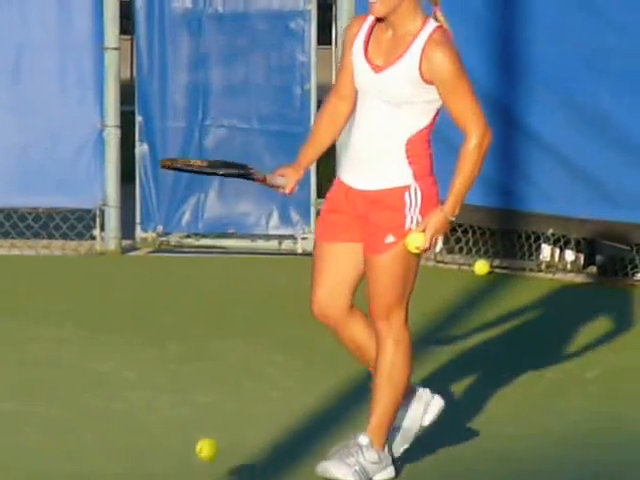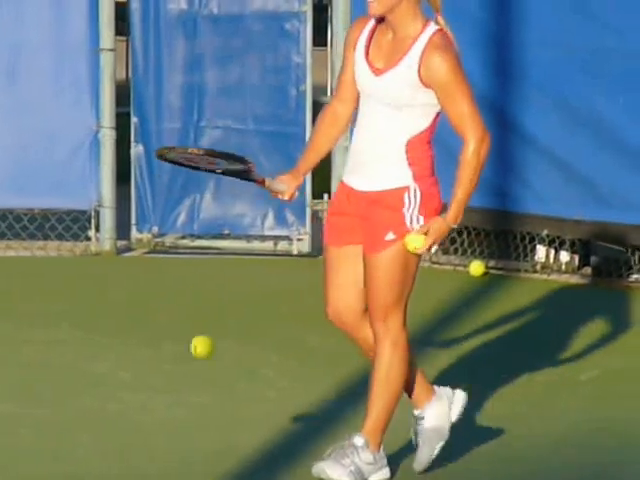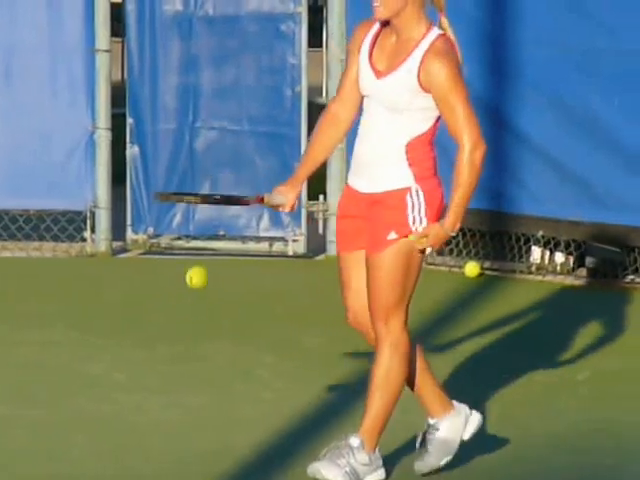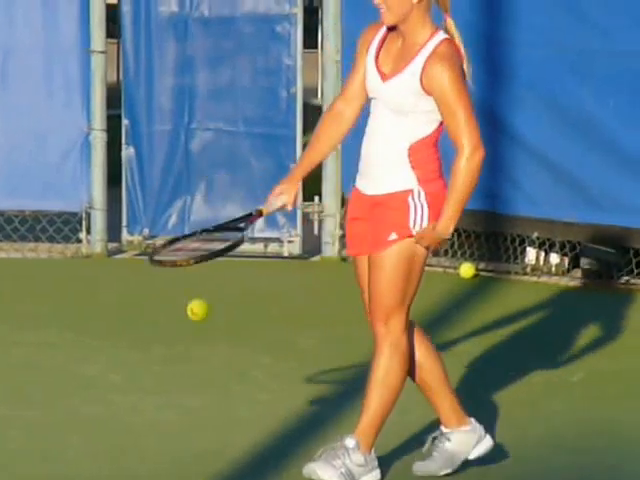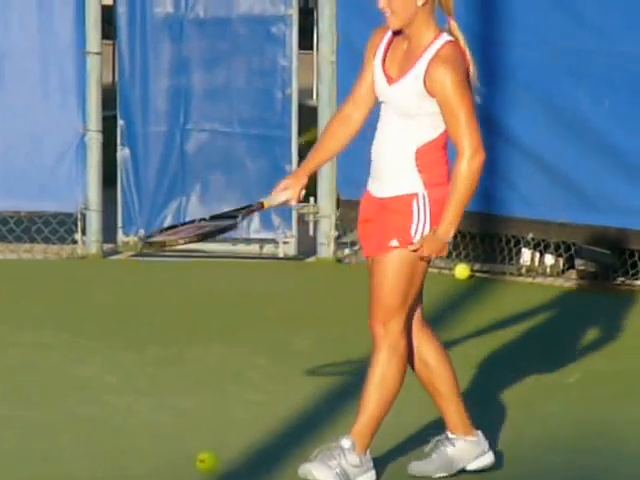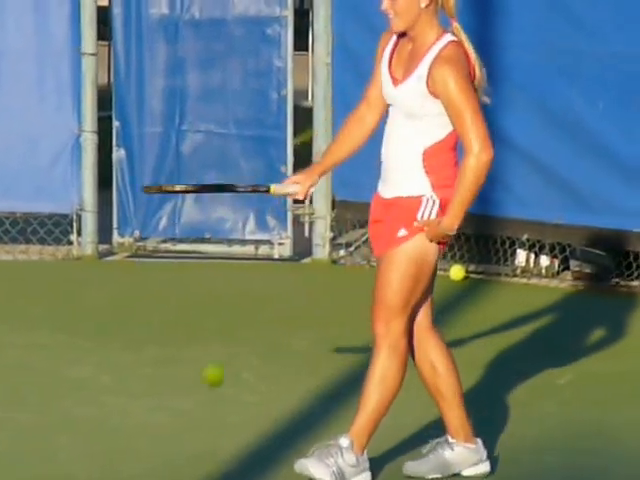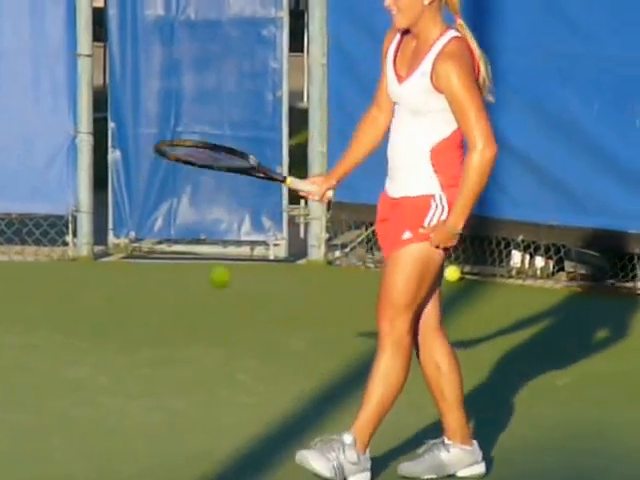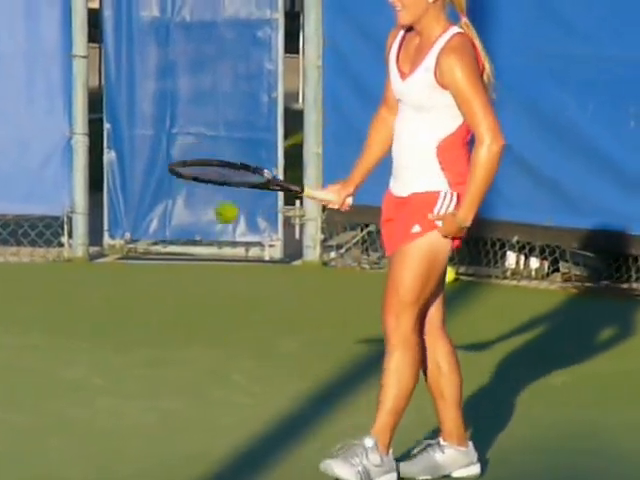
dt=0.1s
person 1, frame 1
left shoulder: (435, 50)
left elbow: (478, 133)
left wrist: (449, 208)
right wrist: (300, 164)
left hip: (401, 196)
right hip: (350, 189)
left knee: (386, 320)
right knee: (327, 306)
right ankle: (409, 398)
person 1, frame 2
left shoulder: (435, 54)
left elbow: (476, 138)
left wrist: (452, 215)
right wrist: (300, 171)
left hip: (401, 197)
right hip: (353, 191)
left knee: (385, 321)
right knee: (343, 311)
right ankle: (432, 401)
person 1, frame 3
left shoulder: (436, 58)
left elbow: (472, 145)
right elbow: (341, 111)
left wrist: (451, 221)
right wrist: (299, 178)
left hip: (407, 199)
right hip: (360, 193)
left knee: (386, 323)
right knee: (361, 318)
right ankle: (447, 414)
person 1, frame 4
left shoulder: (440, 62)
right shoulder: (373, 38)
left elbow: (471, 150)
right elbow: (343, 110)
left wrist: (445, 225)
right wrist: (296, 176)
left hip: (410, 201)
right hip: (368, 197)
left knee: (387, 325)
right knee: (389, 323)
right ankle: (461, 430)
person 1, frame 5
left shoulder: (443, 65)
right shoulder: (383, 41)
left elbow: (472, 154)
right elbow: (354, 111)
left wrist: (444, 231)
right wrist: (301, 175)
left hip: (418, 206)
right hip: (380, 200)
left knee: (385, 327)
right knee: (407, 325)
right ankle: (465, 438)
person 1, frame 6
left shoulder: (446, 65)
right shoulder: (391, 43)
left elbow: (480, 151)
right elbow: (367, 114)
left wrist: (449, 223)
right wrist: (316, 171)
left hip: (425, 206)
right hip: (390, 201)
left knee: (387, 325)
right knee: (415, 325)
person 1, frame 7
left shoulder: (450, 61)
right shoulder: (395, 42)
left elbow: (484, 147)
left wrist: (457, 221)
right wrist: (335, 175)
left hip: (433, 205)
right hip: (398, 199)
left knee: (392, 325)
right knee: (423, 325)
person 1, frame 8
left shoulder: (453, 55)
right shoulder: (399, 40)
left elbow: (492, 140)
left wrist: (465, 213)
right wrist: (352, 181)
left hip: (439, 201)
right hip: (402, 197)
left knee: (398, 321)
right knee: (426, 325)
